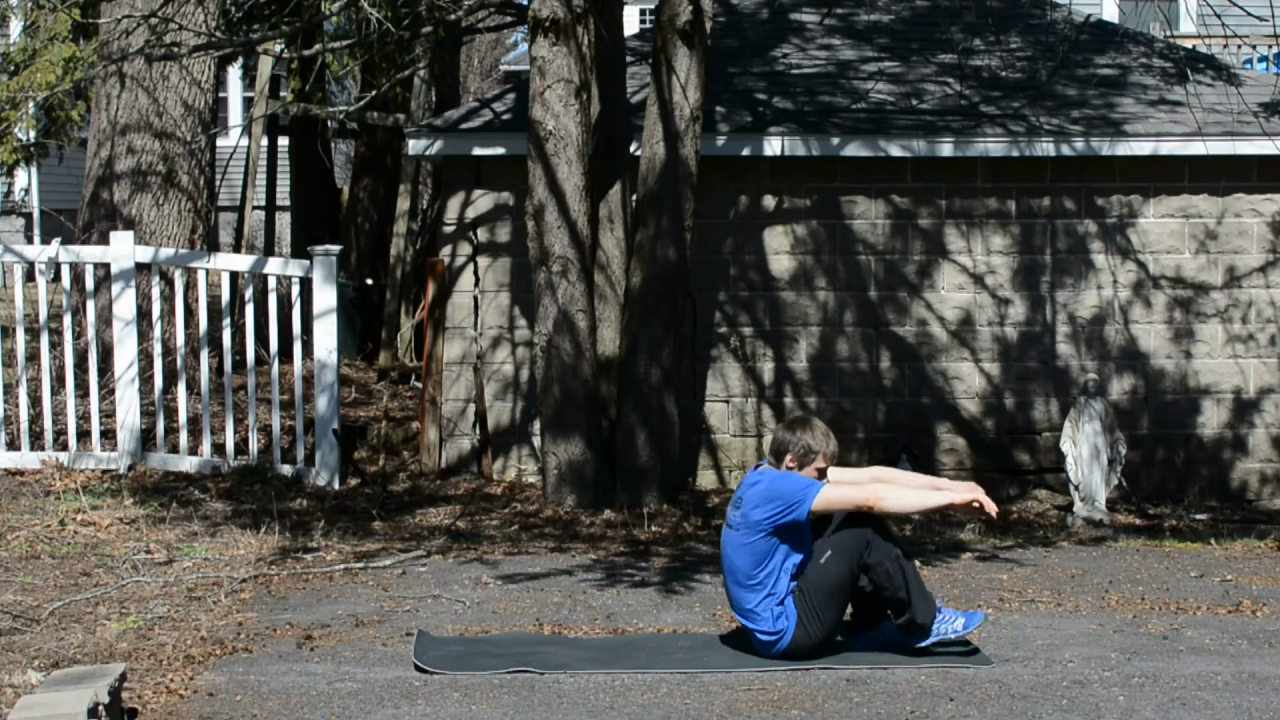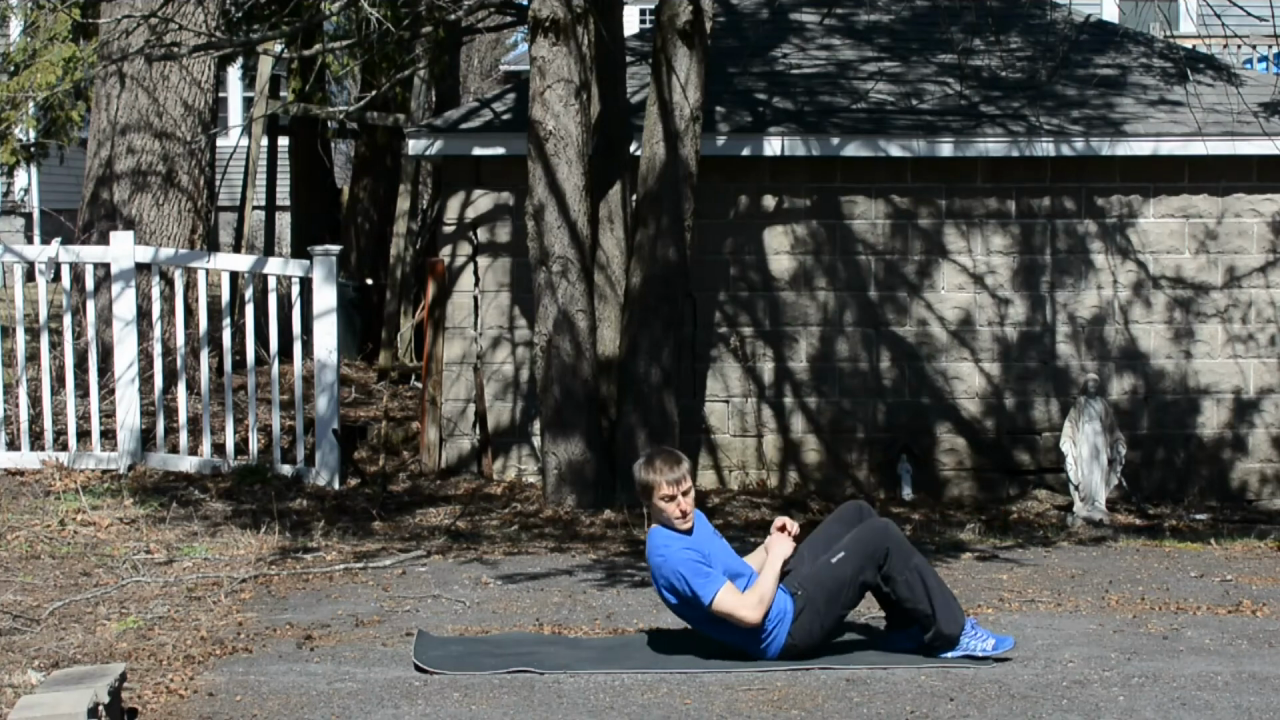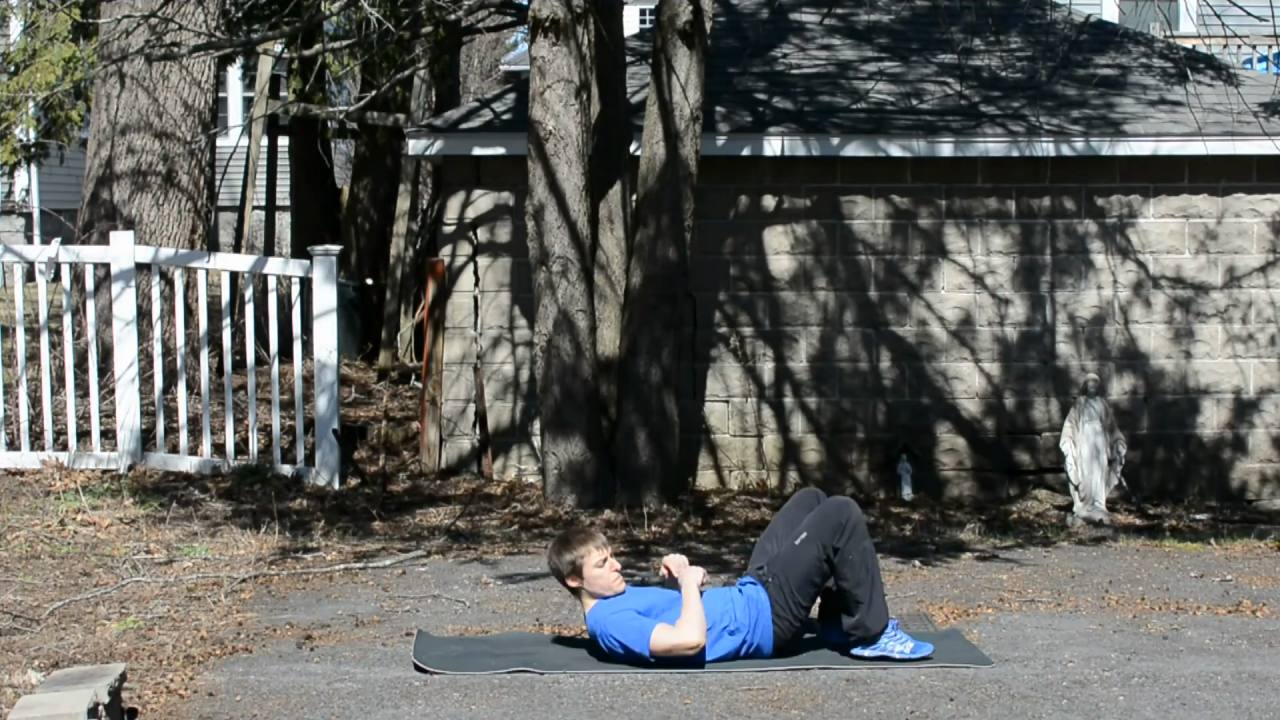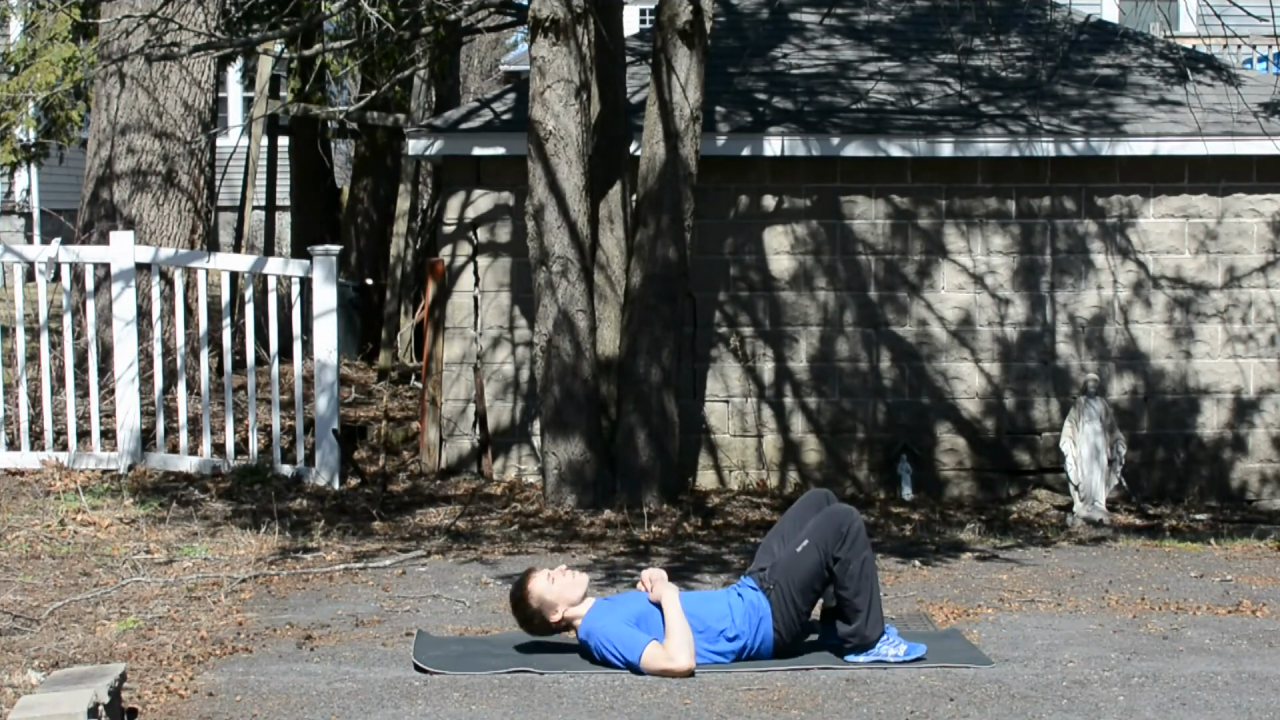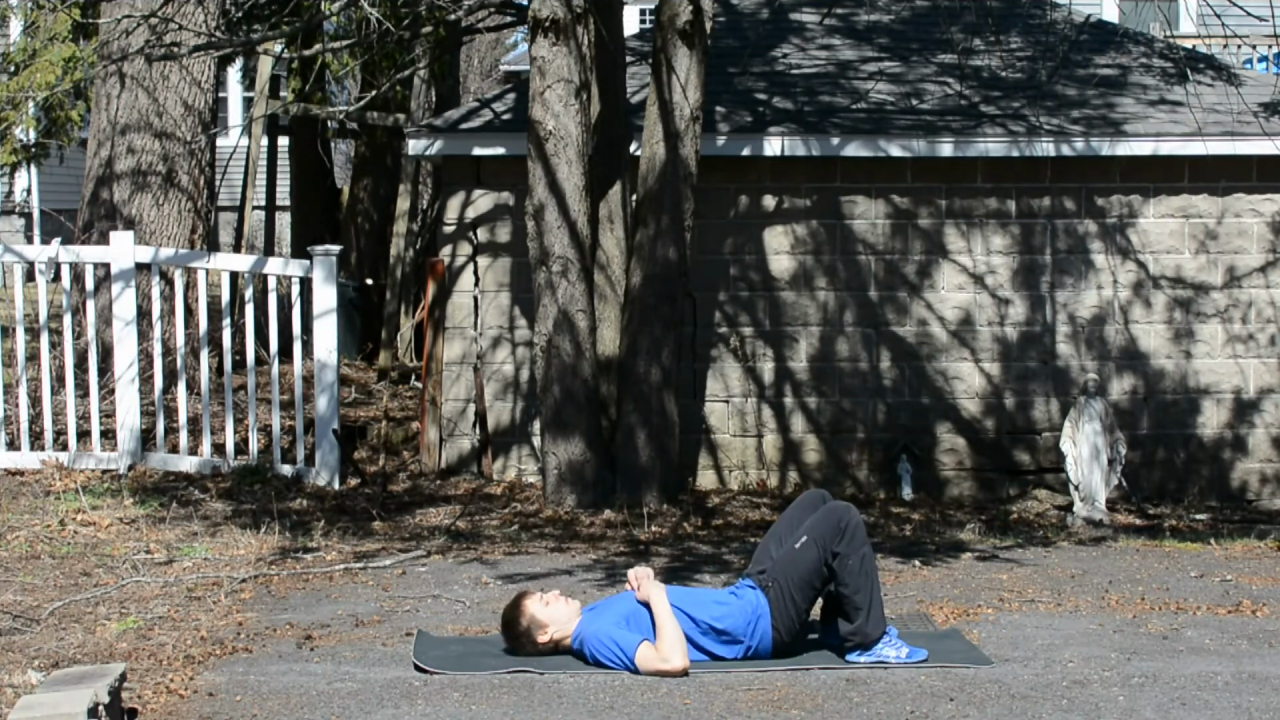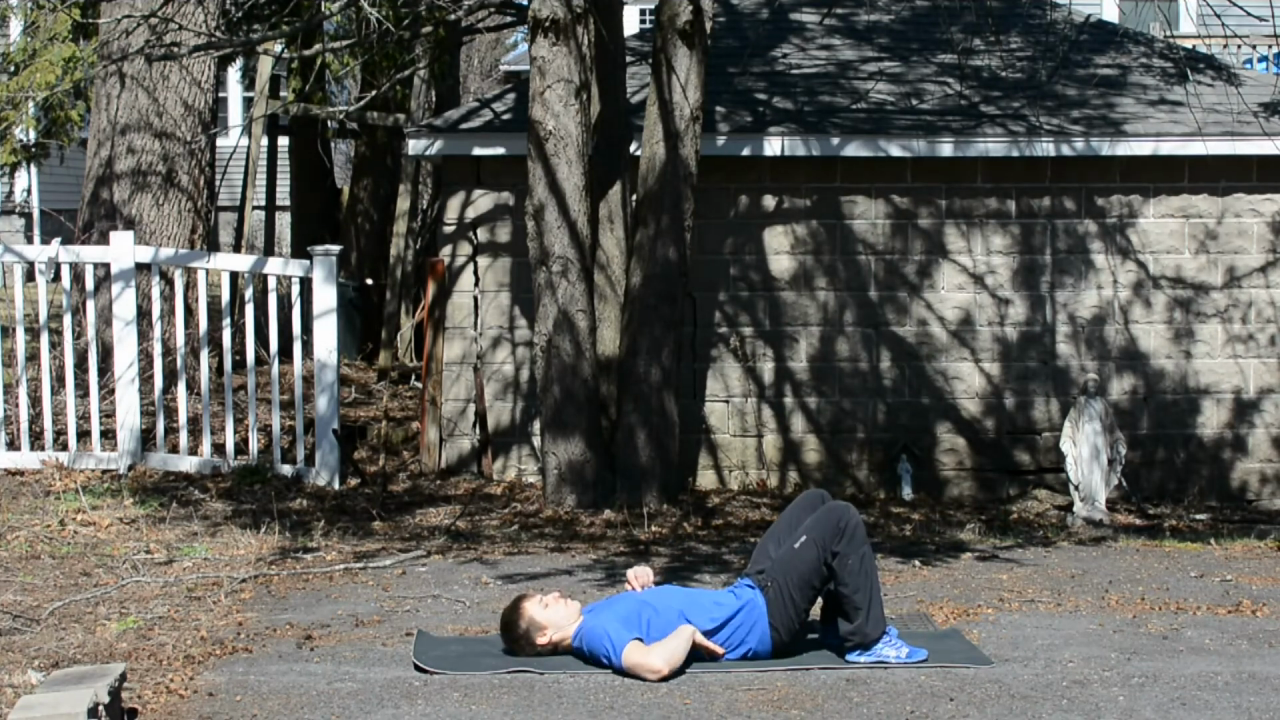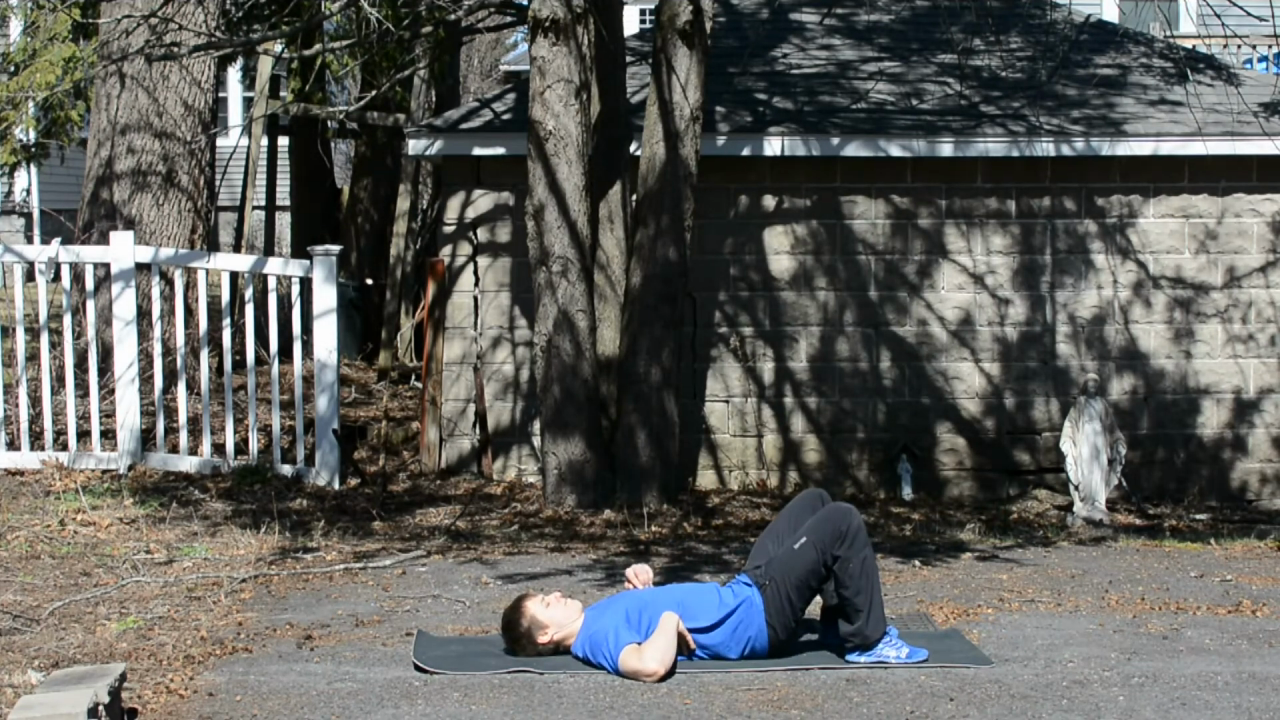
dt=0.7s
person 1, frame 1
left shoulder: (770, 474)
right shoulder: (773, 490)
left elbow: (872, 476)
right elbow: (871, 499)
left wrist: (946, 485)
right wrist: (953, 495)
left hip: (787, 605)
right hip: (786, 631)
left knee: (857, 523)
right knee: (864, 529)
left ankle: (875, 623)
right ankle: (922, 625)
person 1, frame 2
left shoulder: (690, 520)
right shoulder: (669, 555)
right elbow: (749, 613)
left wrist: (770, 544)
right wrist: (777, 557)
left hip: (781, 601)
right hip: (785, 628)
left knee: (856, 513)
right knee: (882, 538)
left ankle: (908, 628)
right ankle: (949, 636)
person 1, frame 3
left shoulder: (617, 601)
right shoulder: (609, 622)
right elbow: (690, 640)
left wrist: (672, 580)
right wrist: (688, 584)
left hip: (752, 595)
right hip: (766, 619)
left knee: (813, 501)
right knee: (842, 513)
left ankle: (839, 624)
right ankle: (869, 635)
person 1, frame 4
left shoulder: (603, 611)
right shoulder: (602, 630)
right elbow: (679, 661)
left wrist: (650, 588)
right wrist: (668, 597)
left hip: (748, 593)
right hip: (765, 619)
left knee: (820, 501)
right knee: (844, 522)
left ankle: (838, 626)
right ankle: (865, 641)
person 1, frame 5
left shoulder: (594, 616)
right shoulder: (597, 637)
right elbow: (674, 662)
left wrist: (642, 584)
right wrist: (655, 596)
left hip: (748, 596)
right hip: (764, 621)
left knee: (818, 501)
right knee: (841, 520)
left ankle: (839, 627)
right ankle: (867, 641)
person 1, frame 6
left shoulder: (595, 616)
right shoulder: (595, 634)
right elbow: (654, 664)
left wrist: (642, 584)
right wrist: (690, 632)
left hip: (747, 594)
right hip: (763, 620)
left knee: (817, 500)
right knee: (841, 520)
left ankle: (840, 627)
right ankle: (867, 641)
person 1, frame 7
left shoulder: (595, 618)
right shoulder: (597, 639)
right elbow: (652, 667)
left wrist: (640, 585)
right wrist: (669, 619)
left hip: (743, 592)
right hip: (759, 616)
left knee: (815, 501)
right knee: (842, 521)
left ankle: (840, 626)
right ankle: (868, 642)
